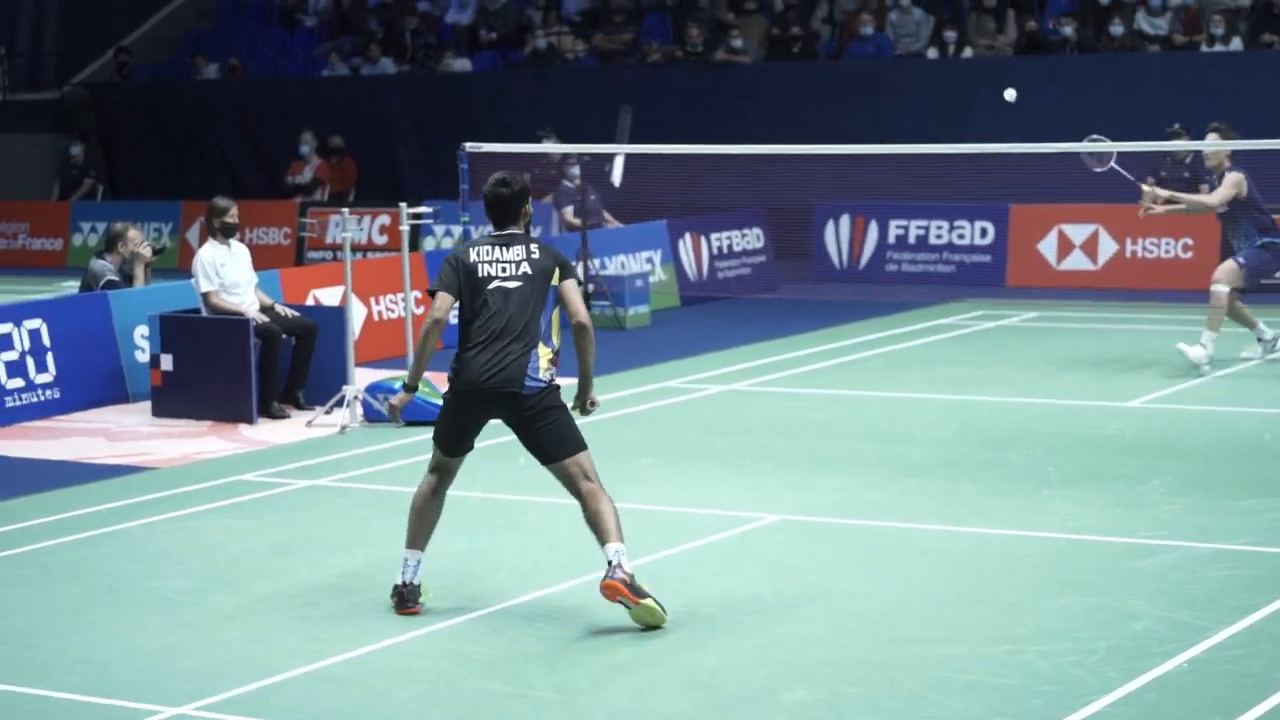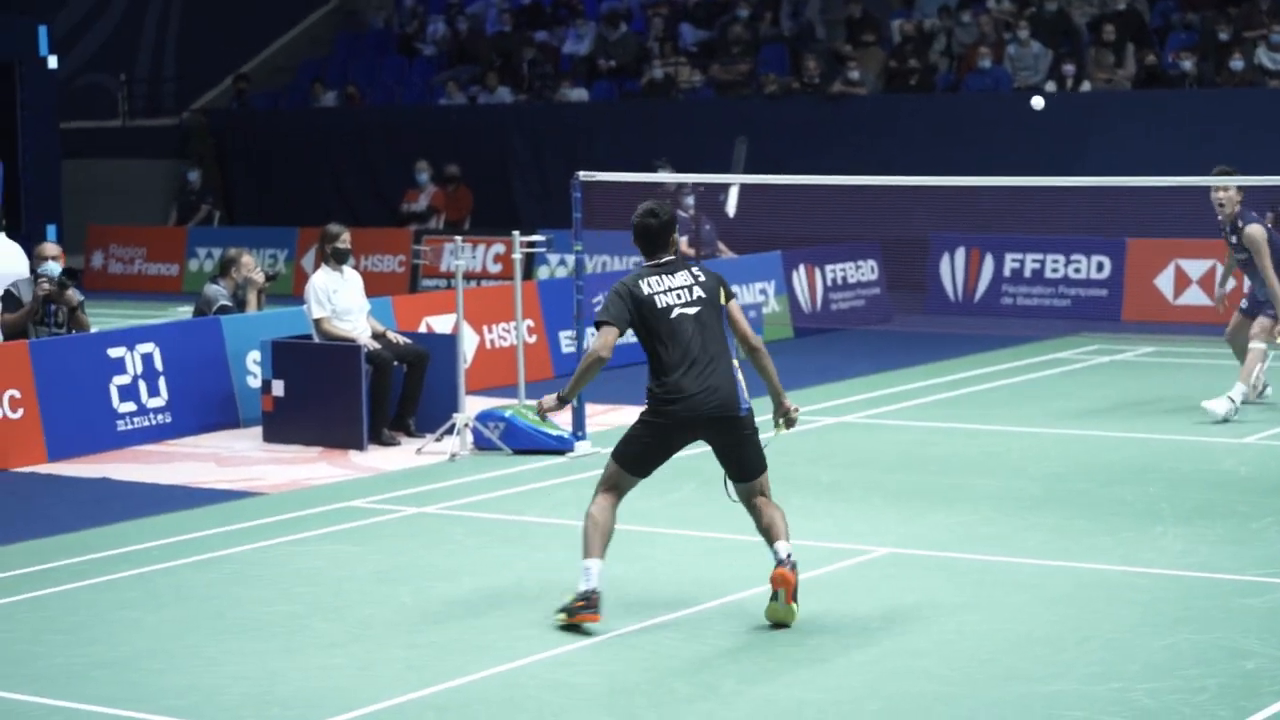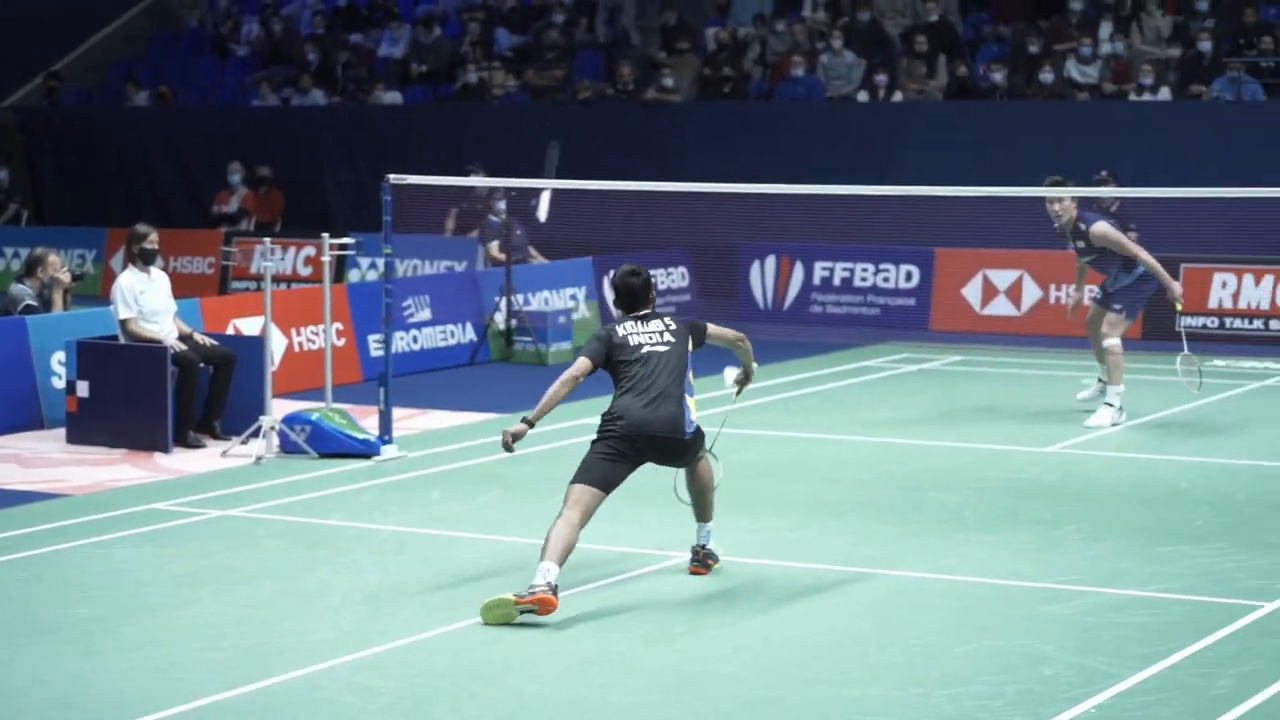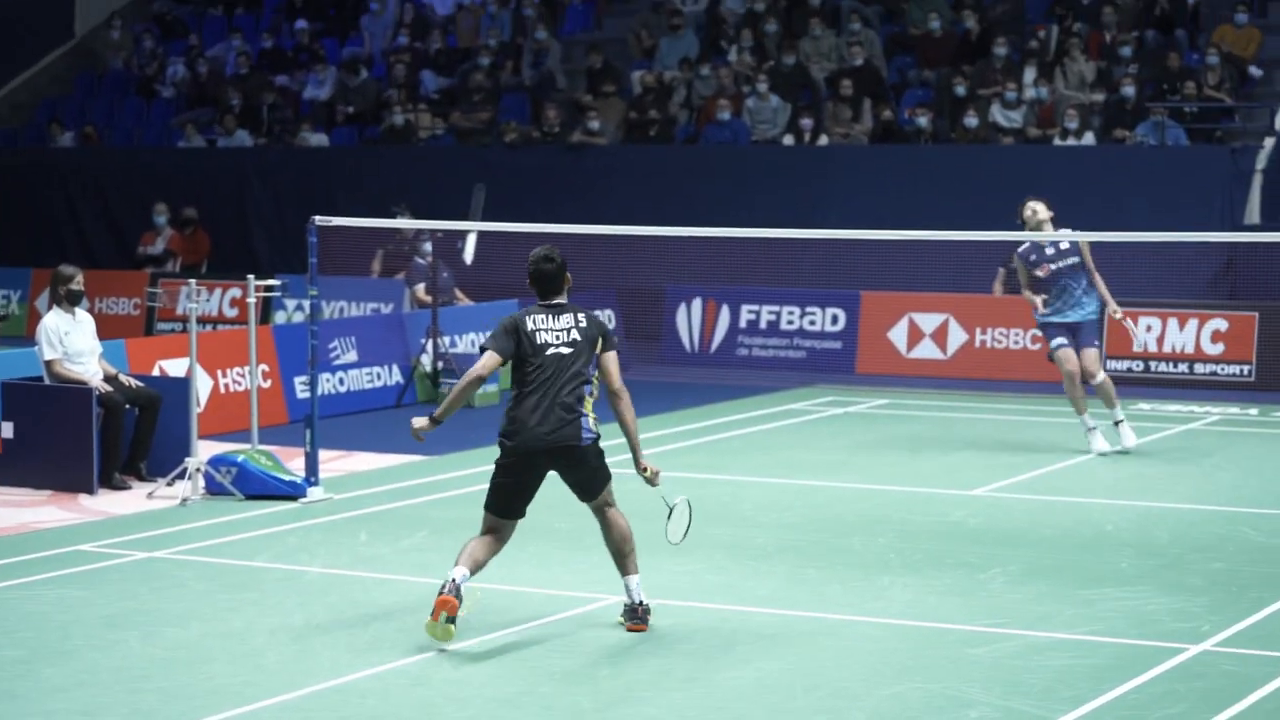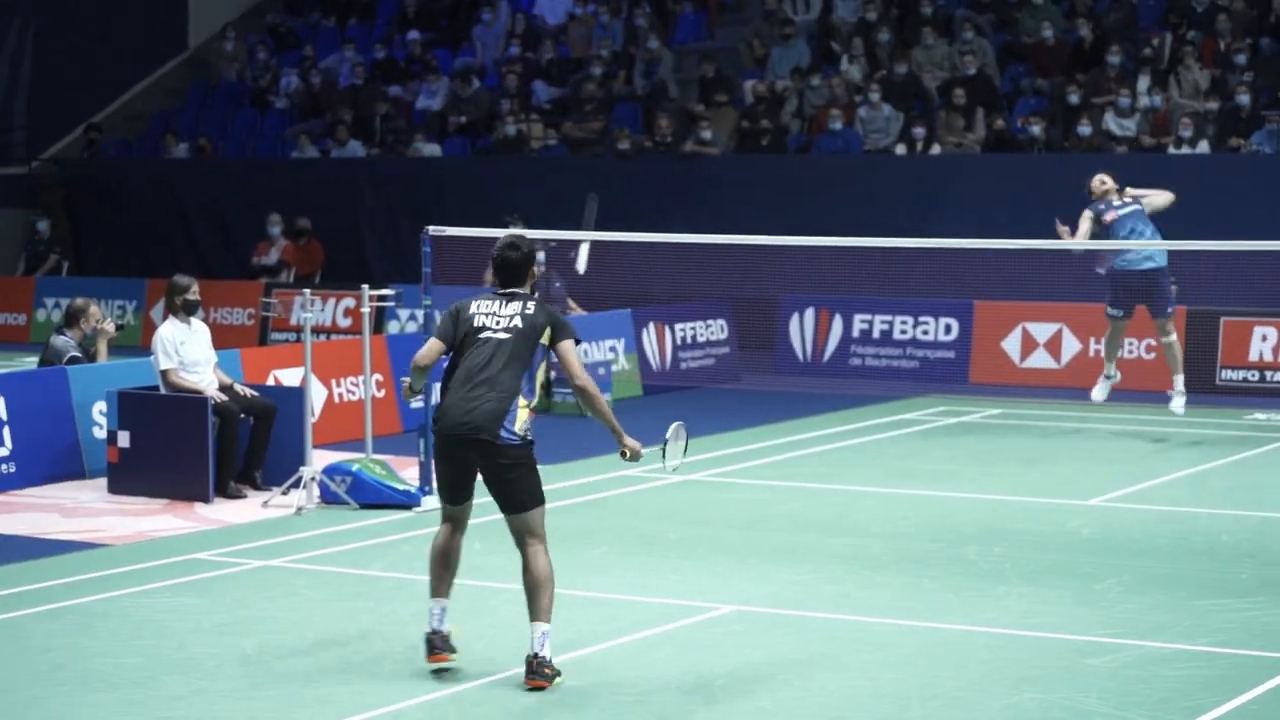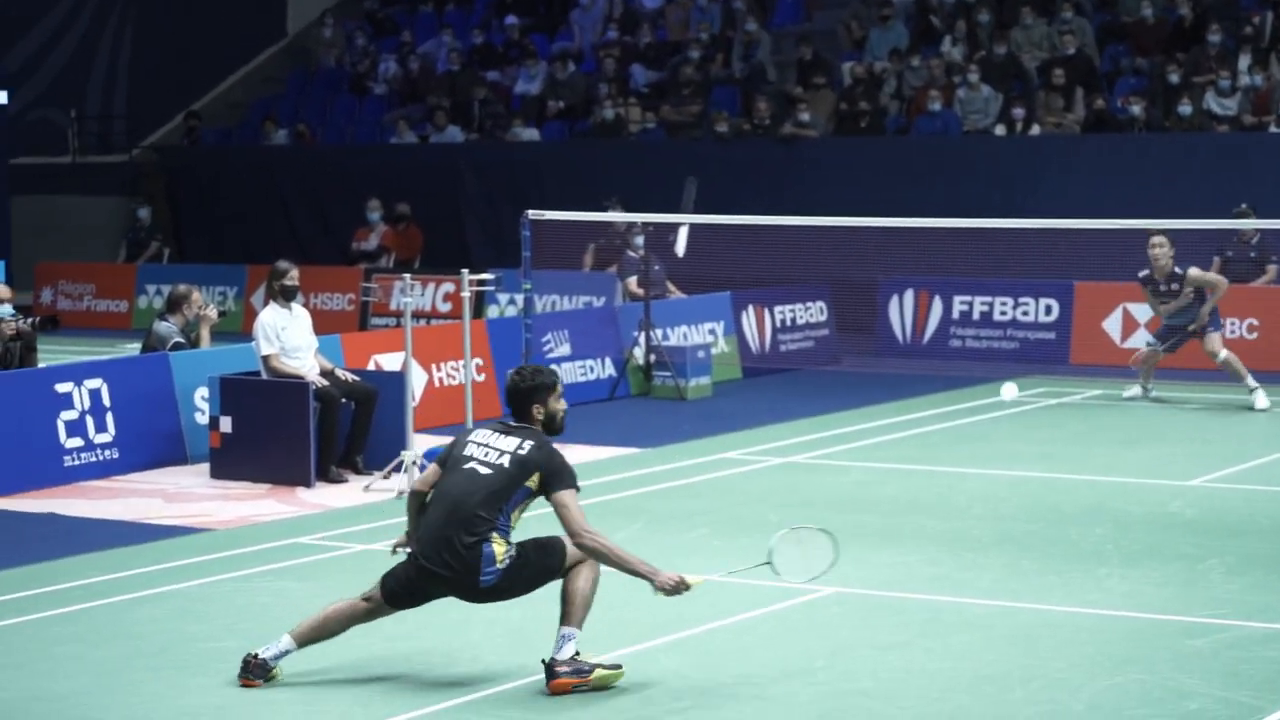
dt=0.5s
person 1, frame 1
left shoulder: (462, 256)
right shoulder: (551, 256)
left elbow: (437, 319)
right elbow: (581, 321)
left wrist: (411, 385)
right wrist: (585, 386)
left hip: (469, 385)
right hip: (531, 385)
left knee: (438, 472)
right knee: (585, 483)
left ankle: (407, 584)
right ankle: (620, 571)
person 1, frame 2
left shoulder: (627, 289)
right shoulder: (709, 277)
left elbow: (600, 353)
right elbow: (753, 344)
left wrist: (562, 398)
right wrist: (781, 400)
left hip: (671, 409)
right hip: (729, 405)
left knee: (607, 492)
right knee: (759, 497)
left ankle: (588, 593)
right ankle: (784, 564)
person 1, frame 3
left shoulder: (610, 335)
right shoulder: (679, 326)
left elbow: (573, 375)
right elbow: (738, 339)
left wrist: (527, 422)
right wrist: (747, 370)
left hip: (622, 431)
right hip: (671, 427)
left knee: (573, 513)
right knee: (695, 452)
left ankle: (544, 586)
right ankle: (703, 549)
person 1, frame 4
left shoulder: (516, 324)
right shoulder: (594, 326)
left elbow: (478, 374)
right elbow: (617, 391)
left wrist: (434, 420)
right wrist: (639, 457)
left hip: (521, 442)
right hip: (575, 438)
left knee: (494, 536)
right knee: (606, 507)
left ankle: (452, 587)
right ankle: (635, 604)
person 1, frame 5
left shoulder: (466, 308)
right shoulder: (548, 317)
left elbow: (421, 364)
right elbow: (581, 383)
left wrist: (415, 387)
right wrist: (621, 436)
left hip: (453, 431)
right hip: (505, 436)
left knee: (453, 522)
right knee: (532, 541)
left ankle: (436, 632)
right ankle: (539, 657)
person 1, frame 6
left shoulder: (472, 435)
right shoulder: (548, 458)
left elbow: (420, 488)
right elbow: (583, 536)
left wrist: (414, 535)
right wrist: (652, 574)
left hip: (431, 560)
right hip: (481, 571)
left knee: (368, 604)
right knee: (582, 558)
left ankle: (264, 659)
right ankle: (564, 662)
person 2, frame 1
left shoulder: (1234, 178)
right shoulder: (1216, 179)
left elbow: (1211, 203)
right elbow: (1198, 207)
left wrist: (1169, 194)
right wrist: (1165, 209)
right hip: (1250, 248)
left knee: (1219, 278)
right knee: (1224, 298)
left ankle: (1206, 348)
person 2, frame 2
left shoulder: (1251, 229)
right shoulder: (1224, 222)
right wrist: (1221, 285)
left knee: (1257, 335)
right knee: (1233, 334)
left ankle: (1233, 401)
right ankle: (1256, 384)
person 2, frame 3
left shoulder: (1095, 228)
right shoulder: (1064, 229)
left elbow: (1138, 253)
left wrist: (1170, 283)
right wrist: (1077, 290)
left hip: (1138, 277)
right hip: (1117, 278)
left knee: (1109, 331)
right knee: (1092, 324)
left ankle: (1114, 405)
right ankle: (1105, 381)
person 2, frame 4
left shoulder: (1074, 240)
right shoulder: (1023, 253)
left elbow: (1092, 272)
right elbow: (1025, 290)
left wrist: (1109, 301)
right wrist: (1034, 299)
left hip: (1086, 316)
right hip: (1052, 321)
left knee: (1091, 370)
right knee: (1070, 370)
left ankle: (1119, 421)
right ankle: (1091, 429)
person 2, frame 5
left shoulder: (1134, 201)
right shoulder: (1094, 209)
left elbow: (1169, 197)
right elbow: (1079, 244)
left wrist: (1138, 193)
right wrist: (1066, 238)
left hip: (1154, 270)
right hip: (1124, 272)
left knee: (1166, 328)
right knee: (1116, 330)
left ankle: (1178, 390)
right ankle: (1109, 374)
person 2, frame 6
left shoulder: (1187, 274)
right shoulder: (1144, 278)
left elbow: (1222, 284)
right elbow: (1158, 310)
left wrist: (1205, 309)
right wrist: (1176, 303)
left hip: (1204, 315)
right hip: (1176, 321)
left knee: (1214, 350)
right knee: (1147, 358)
left ankle: (1255, 388)
right ankle: (1145, 386)
person 3, frame 1
left shoulder: (241, 249)
right shoulder: (206, 255)
right elbow: (212, 301)
left wrist: (274, 305)
right wrist: (244, 311)
left hip: (255, 312)
right hip: (229, 318)
left knee: (307, 327)
right knee: (272, 332)
left ankle: (293, 391)
right ankle: (268, 401)
person 3, frame 2
left shoulder: (353, 275)
right shoulder: (319, 282)
right elbow: (324, 327)
left wrist: (385, 331)
right wrist: (356, 337)
left hip: (367, 339)
right hip: (341, 344)
left knee: (419, 354)
right knee: (384, 359)
left ankle: (403, 418)
right ankle: (379, 428)
person 3, frame 3
left shoulder: (161, 276)
right shoulder: (125, 282)
right elbow: (130, 328)
left wrist: (192, 333)
right wrist: (162, 339)
left hip: (173, 340)
right hip: (146, 345)
left knee: (226, 356)
right knee: (190, 361)
left ankle: (209, 421)
right ankle: (184, 430)
person 3, frame 4
left shoulder: (86, 317)
right shoulder: (50, 323)
right elbow: (55, 369)
left wrist: (118, 374)
right wrist: (87, 380)
left hip: (99, 381)
right hip: (72, 386)
left knee: (151, 398)
right knee: (115, 402)
left ankle: (134, 462)
right ankle: (109, 472)
person 3, frame 5
left shoulder: (201, 327)
right shoulder: (166, 333)
right elbow: (171, 379)
left wrist: (233, 384)
right wrist: (203, 389)
left hip: (213, 391)
right hip: (187, 396)
left knee: (266, 407)
right knee: (230, 411)
left ankle: (250, 471)
right ankle: (224, 481)
person 3, frame 6
left shoulder: (302, 313)
right shoulder: (267, 319)
right elbow: (272, 364)
left wrist: (334, 369)
right wrist: (305, 375)
left hip: (315, 376)
right hip: (289, 381)
left knee: (367, 392)
right knee: (331, 396)
left ankle: (351, 456)
right ankle: (326, 465)
